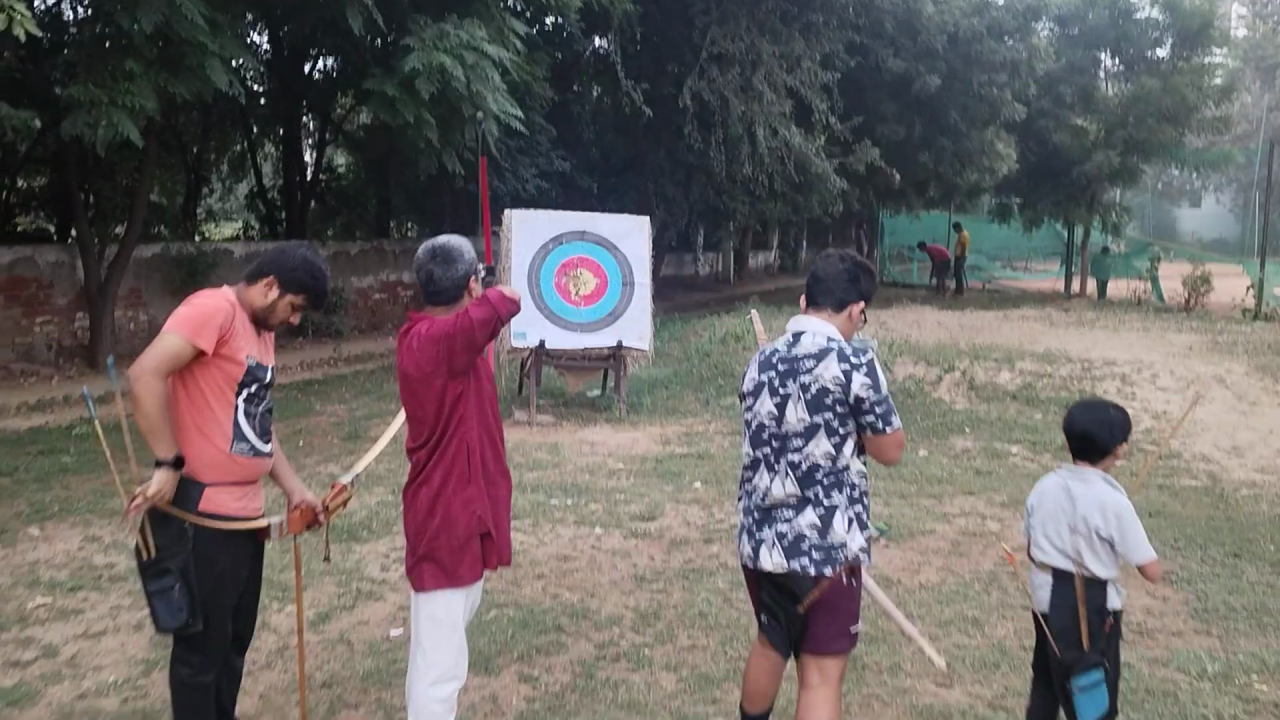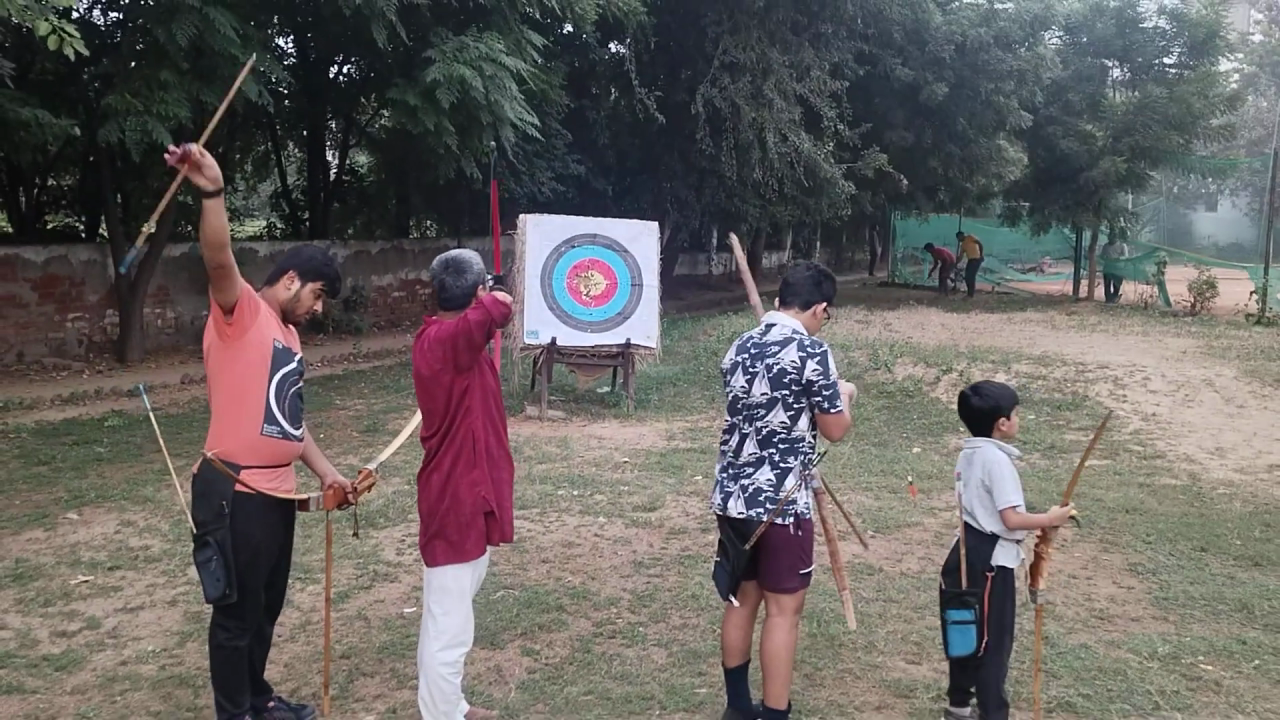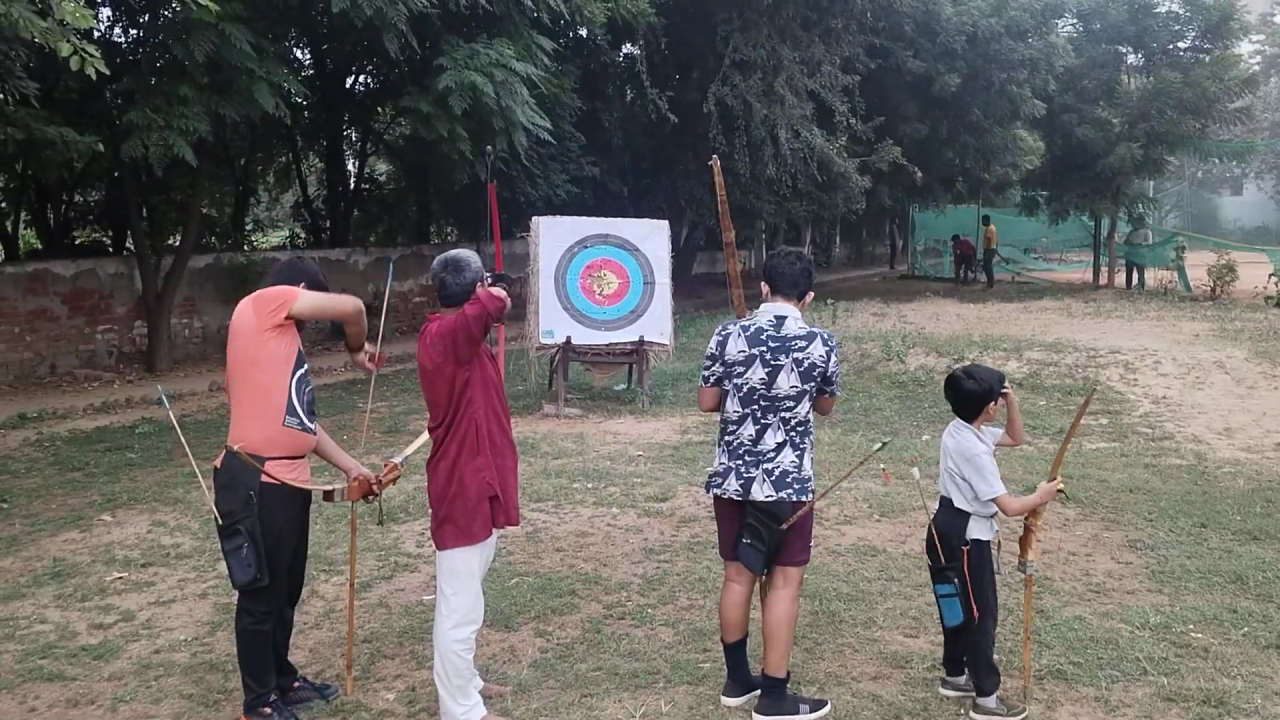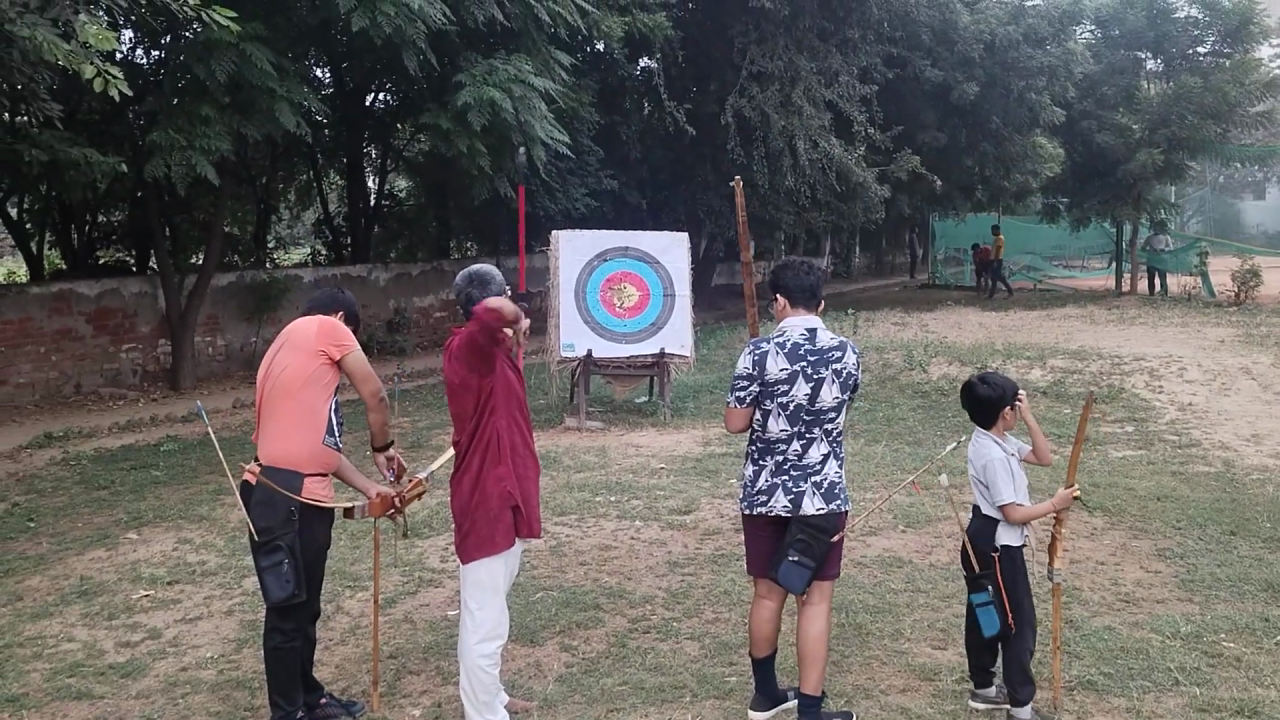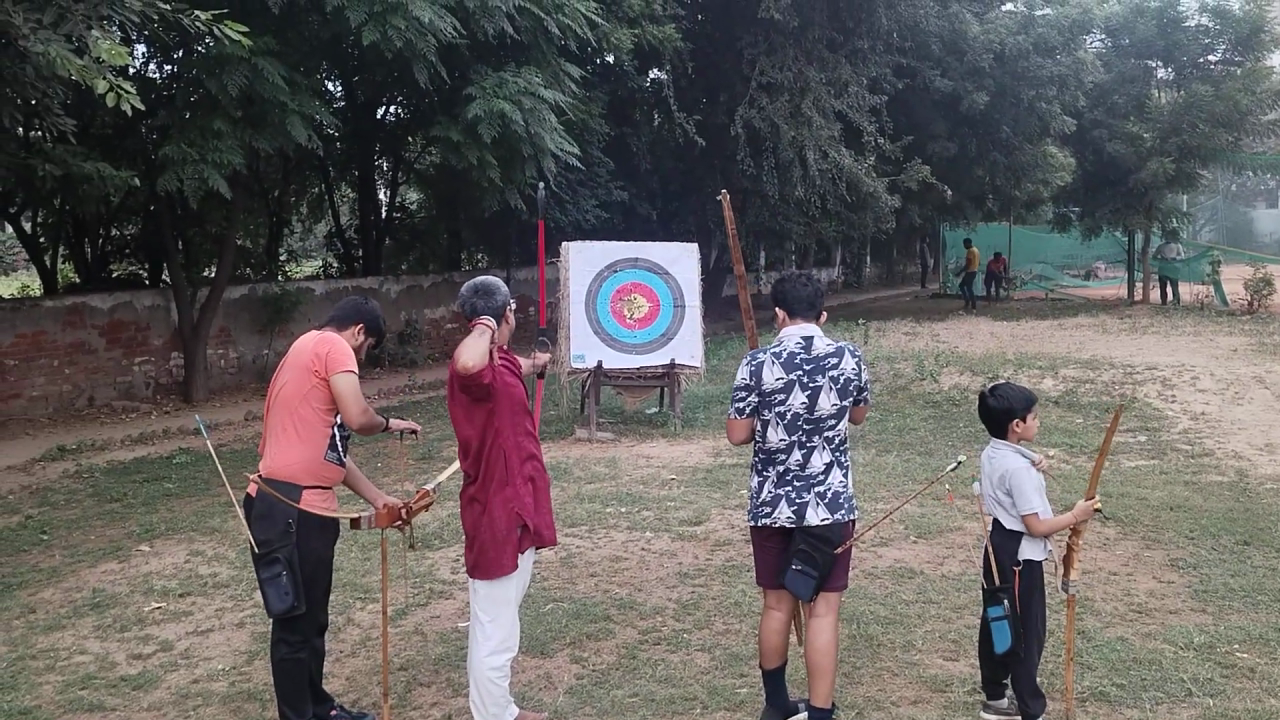
dt=1s
person 1, frame 1
left shoulder: (262, 330)
right shoulder: (212, 310)
right elbow: (145, 375)
left wrist: (294, 489)
right wrist: (168, 465)
left hip: (245, 513)
right hip: (202, 515)
left knee: (235, 639)
right knee: (202, 646)
person 1, frame 2
left shoulder: (288, 335)
right shoulder: (241, 311)
right elbow: (218, 260)
left wrist: (325, 471)
right wrist: (211, 192)
left hip: (276, 493)
right hip: (236, 494)
left knee: (267, 605)
right knee: (238, 610)
person 1, frame 3
left shoulder: (281, 337)
right shoulder: (260, 307)
left elbow: (300, 419)
right elbow: (351, 308)
left wrist: (351, 466)
right wrist: (357, 348)
left hip: (287, 482)
right hip: (256, 483)
left knee: (286, 591)
right knee: (261, 595)
left ankle: (282, 680)
person 1, frame 4
left shoulder: (286, 349)
right shoulder: (326, 328)
right elbow: (374, 396)
left wrist: (369, 487)
right wrist: (383, 447)
left hip: (299, 496)
right hip: (287, 496)
left knee: (304, 606)
right knee: (288, 610)
person 1, frame 5
left shoulder: (311, 352)
right shoulder: (331, 346)
left elbow: (330, 448)
right elbow: (357, 418)
left wrist: (378, 498)
right wrist: (389, 423)
left hip: (305, 508)
right hip: (288, 508)
left knee: (312, 618)
right knee: (296, 622)
person 2, frame 1
left shoulder: (423, 335)
right shoulder: (441, 339)
right elbow: (505, 301)
right wrist: (492, 298)
left hip: (448, 508)
right hip: (449, 515)
left knee: (442, 642)
right knee: (440, 657)
person 2, frame 2
left shoulder: (437, 336)
right shoulder: (449, 339)
right elbow: (499, 307)
right wrist: (493, 302)
left hip: (457, 494)
right hip: (459, 499)
left knee: (446, 616)
right knee: (449, 625)
person 2, frame 3
left shoulder: (448, 333)
right shoulder: (448, 334)
right elbow: (492, 303)
right wrist: (493, 298)
left hip: (471, 480)
right hip: (465, 486)
left knee: (461, 598)
right knee: (460, 605)
left ankle: (462, 682)
person 2, frame 4
left shoulder: (479, 347)
right shoulder: (472, 346)
right elbow: (494, 310)
left wrist: (511, 338)
right wrist: (514, 318)
left hip: (495, 493)
right hip: (488, 498)
left knee: (484, 612)
right knee: (485, 619)
person 2, frame 5
left shoulder: (495, 361)
right shoulder: (480, 368)
right elbow: (466, 363)
left wrist: (531, 364)
right wrist: (485, 329)
left hip: (511, 509)
right hip: (500, 515)
left knee: (497, 626)
right knee: (495, 633)
person 3, frame 1
left shoulder: (761, 362)
right shoulder: (853, 362)
right elbow: (890, 450)
left hip: (760, 539)
right hip: (824, 546)
left knee: (771, 644)
right knee: (821, 675)
person 3, frame 2
left shoulder: (740, 347)
right shoulder: (810, 352)
right elbow: (835, 430)
right wrist: (842, 396)
left hip: (732, 495)
right hip: (780, 502)
left knee: (742, 599)
right knee: (783, 610)
person 3, frame 3
left shoulder: (729, 335)
right shoulder: (820, 344)
left elbow: (707, 402)
right elbow: (825, 406)
left hip: (732, 477)
right hip: (786, 482)
left knee: (737, 575)
right knee: (785, 582)
left ankle: (738, 679)
person 3, frame 4
left shoulder: (760, 352)
right shoulder: (847, 353)
left elbow: (735, 423)
left hip: (766, 493)
right hip: (823, 495)
left knee: (767, 593)
right knee: (816, 599)
person 3, frame 5
left shoulder: (757, 363)
right shoulder: (848, 358)
left elbow: (737, 434)
left hip: (771, 504)
right hip: (829, 504)
left knee: (776, 604)
right knee: (823, 610)
person 4, frame 1
left shoulder: (1044, 487)
right shoulder: (1113, 503)
left elbow: (1031, 549)
right elbow: (1152, 572)
right wrist: (1116, 550)
left hip: (1048, 598)
right hip: (1093, 608)
left knee: (1046, 686)
person 4, frame 2
left shoulder: (967, 455)
right shoulder: (998, 460)
right elbow: (1012, 519)
right wrist: (1050, 519)
left hip: (967, 552)
right hip: (991, 560)
right knee: (994, 643)
person 4, frame 3
left shoulder: (958, 430)
right shoulder: (974, 451)
left elbow: (1015, 437)
right elbow: (1008, 506)
left wrist: (1012, 402)
right wrist: (1040, 496)
left hip: (946, 529)
right hip: (966, 536)
right knee: (981, 615)
left ankle: (955, 676)
person 4, frame 4
left shoulder: (995, 440)
right shoulder: (994, 456)
left elbow: (1044, 458)
right elbow: (1013, 513)
left wrist: (1029, 417)
right wrist: (1055, 504)
left hip: (981, 540)
right hip: (999, 546)
left knee: (982, 616)
right knee: (1019, 624)
left ankle: (983, 688)
person 4, frame 5
left shoulder: (992, 454)
right shoulder: (1018, 467)
right elbow: (1035, 526)
left wrist: (1034, 468)
right wrist: (1075, 516)
left hip: (999, 548)
right hip: (1020, 557)
left knee: (996, 626)
right knee: (1026, 636)
